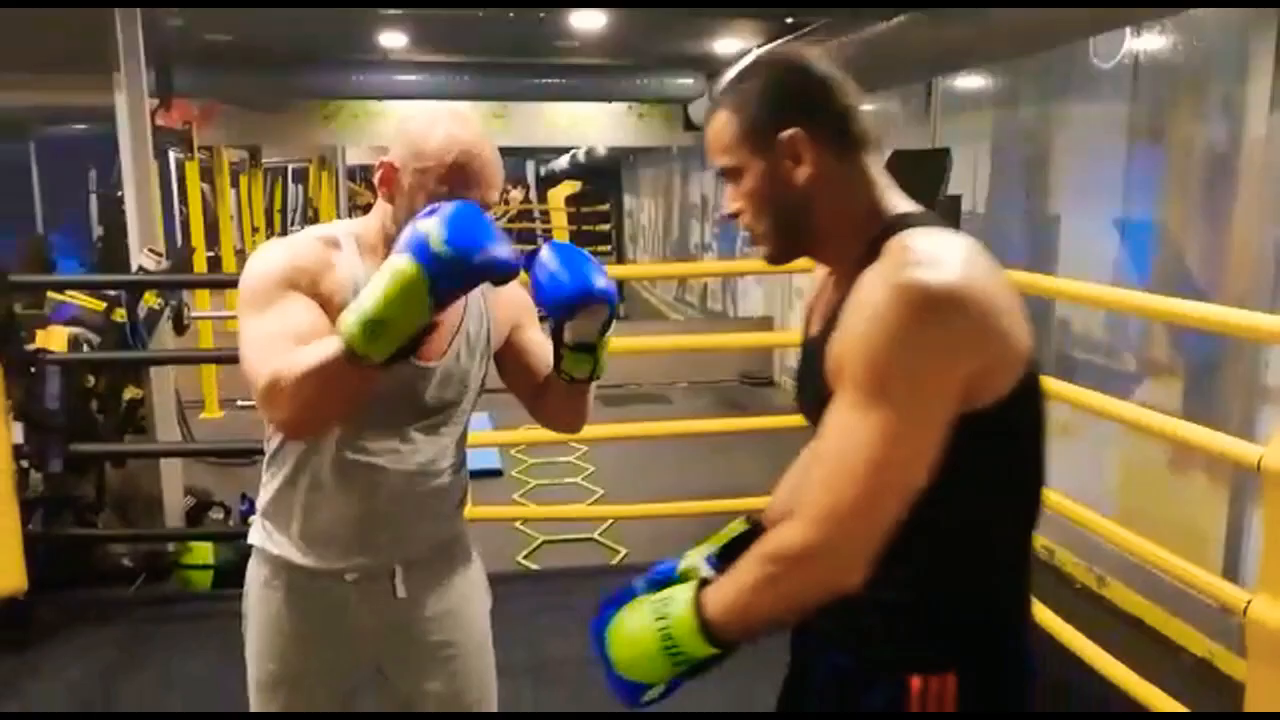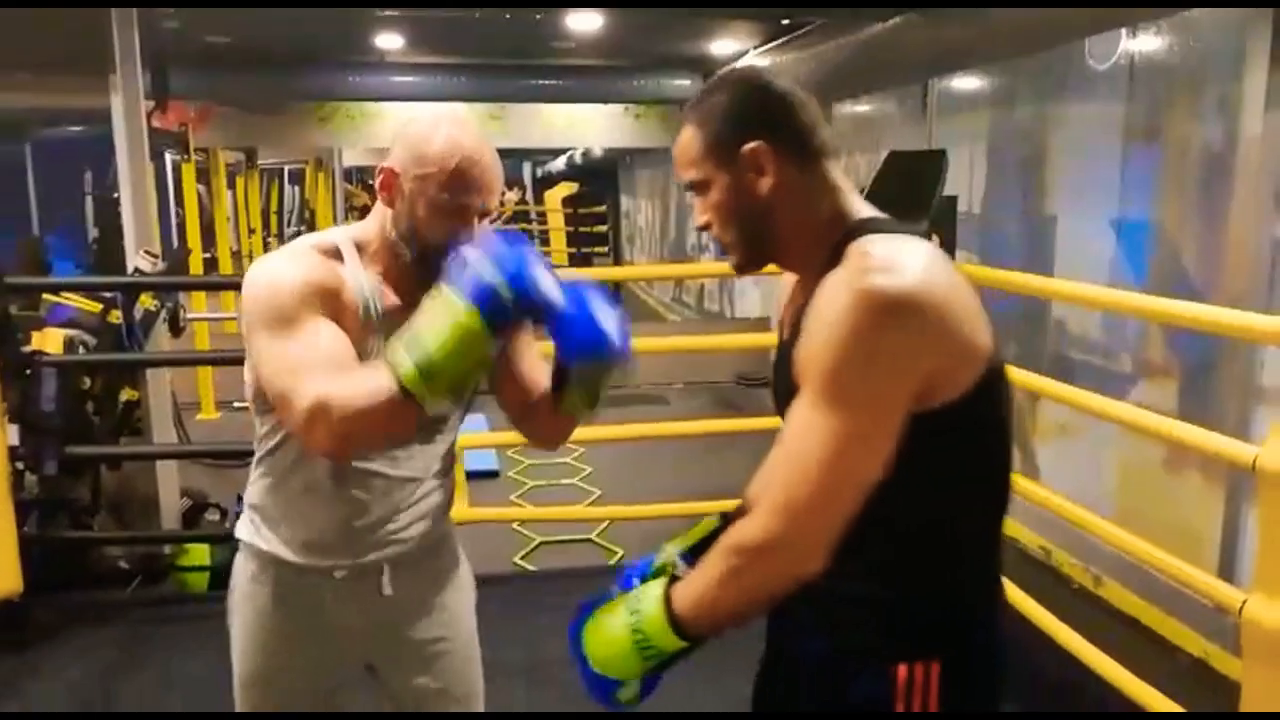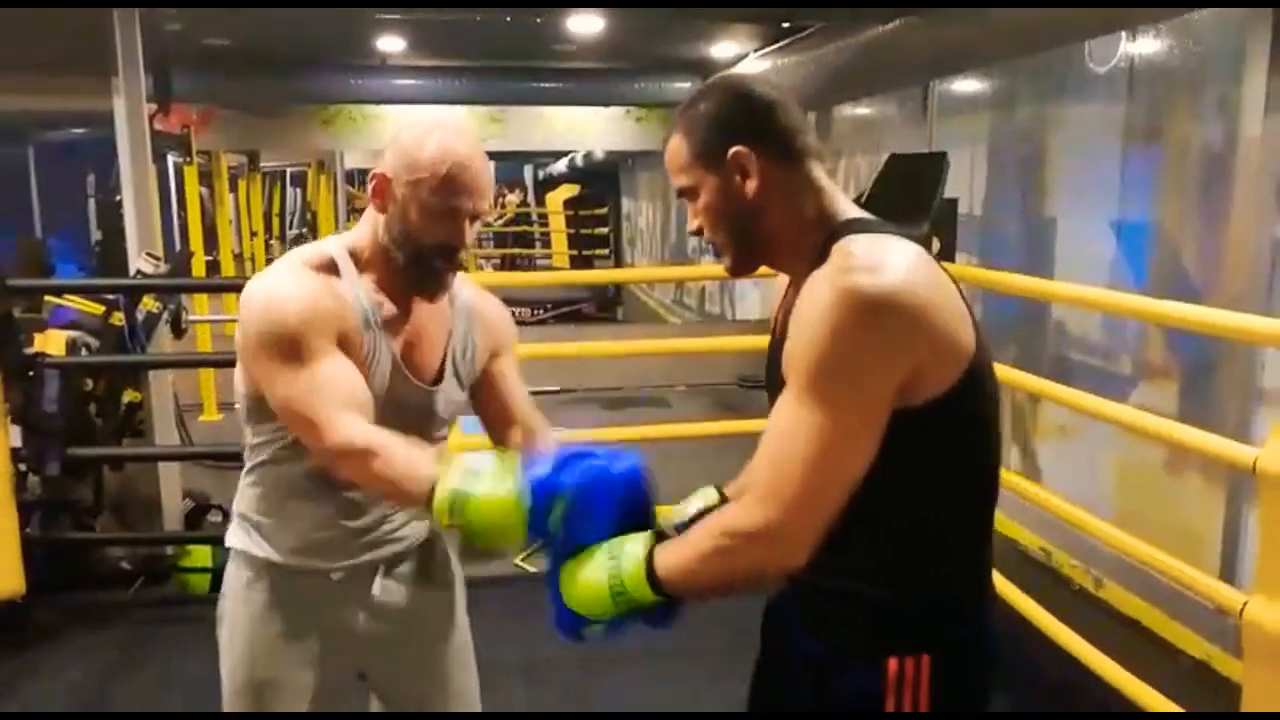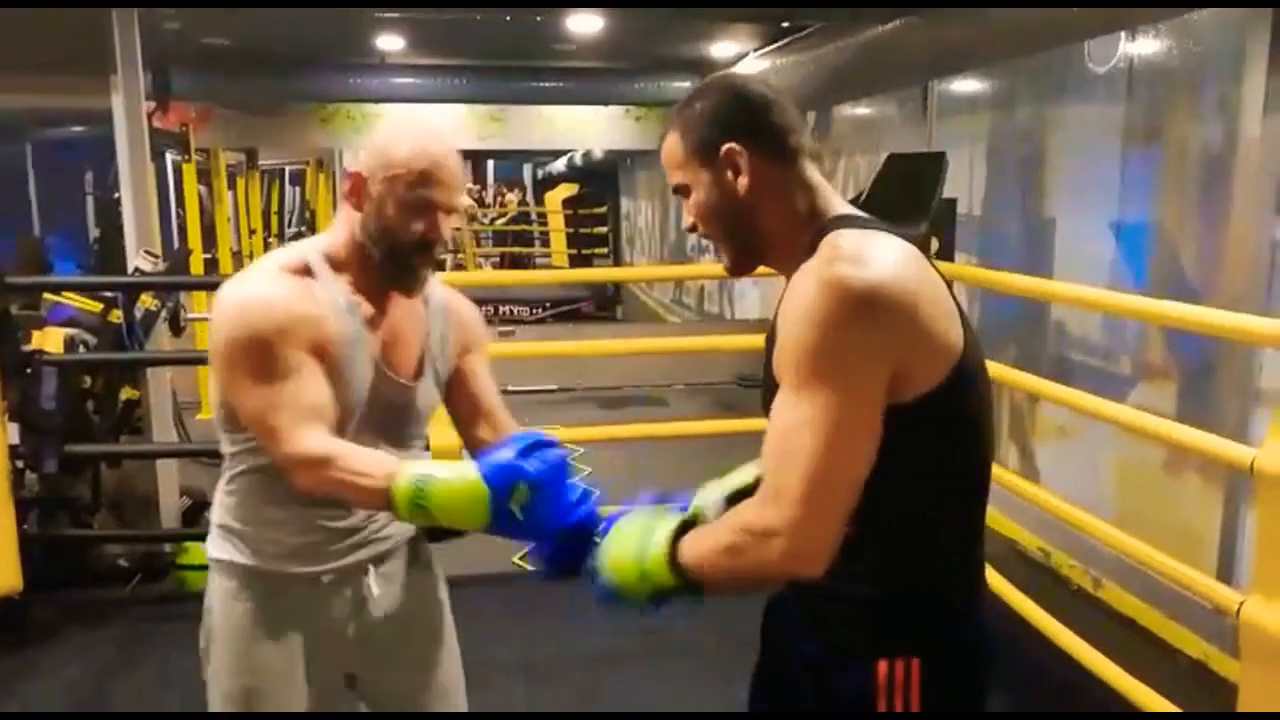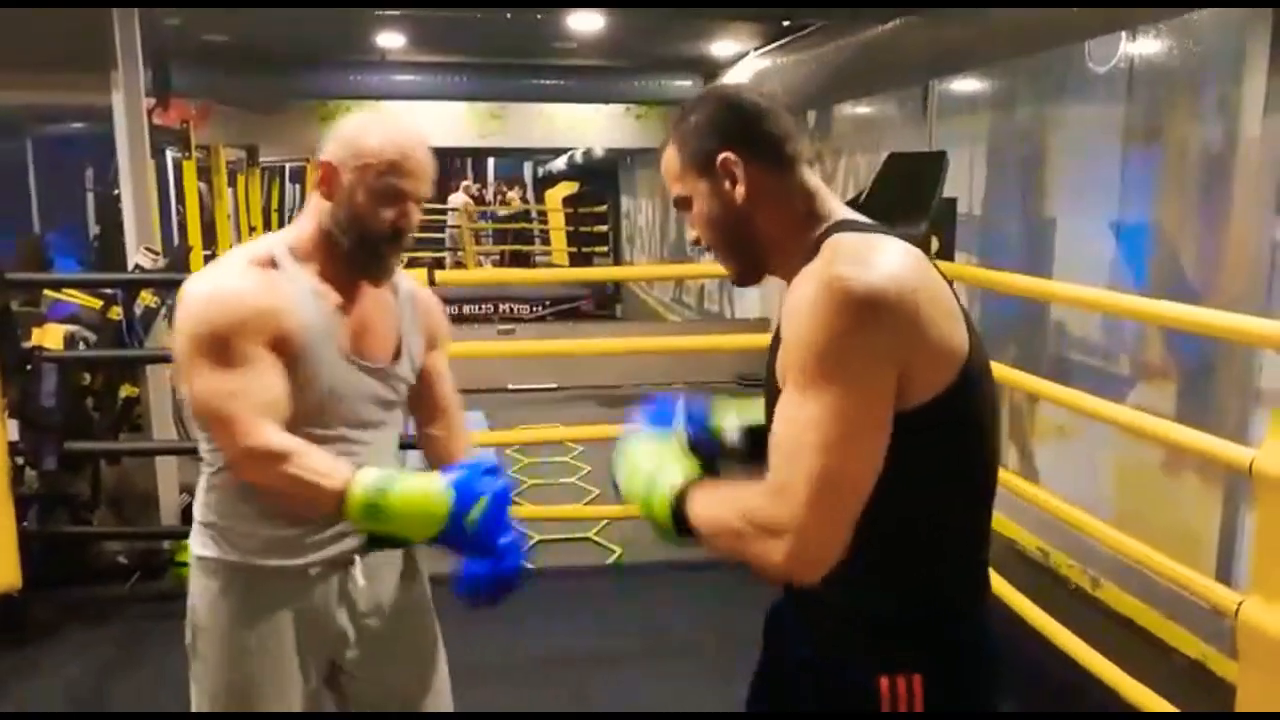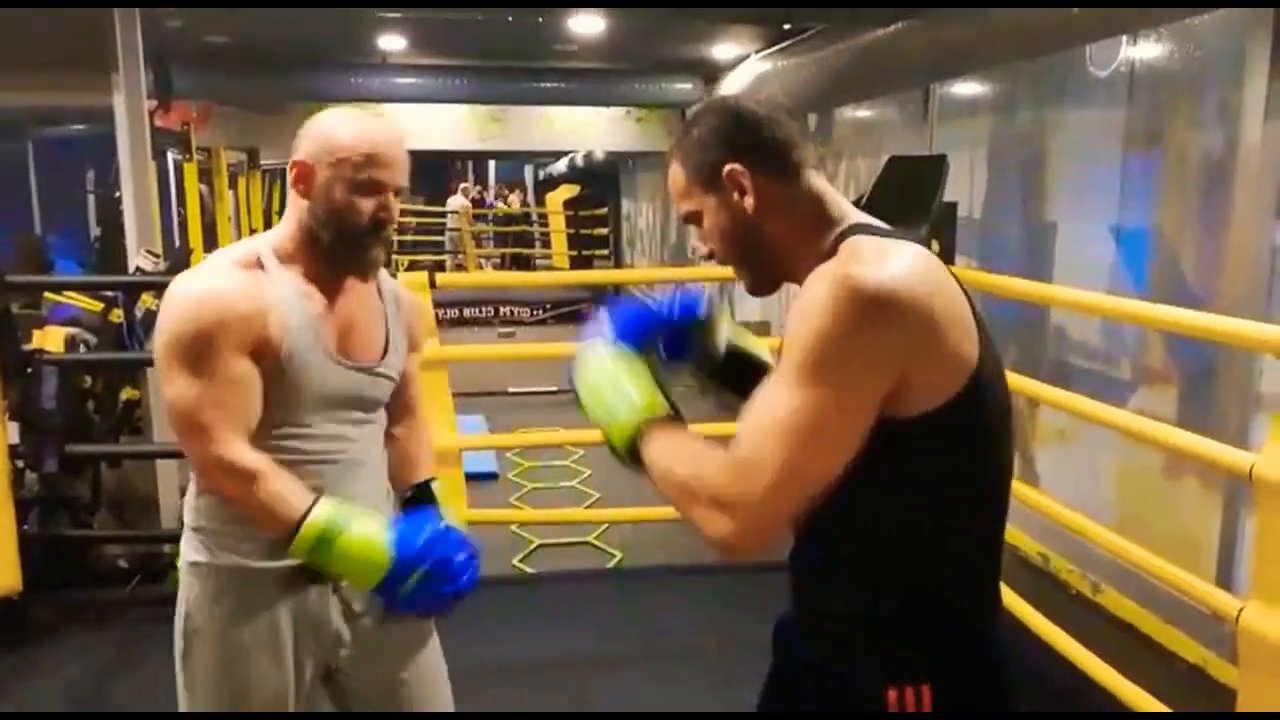
dt=0.1s
person 1, frame 1
left shoulder: (919, 288)
right shoulder: (845, 282)
left elbow: (826, 551)
left wrist: (686, 627)
right wrist: (711, 564)
left hip: (931, 673)
right hip: (850, 638)
person 1, frame 2
left shoulder: (878, 293)
right shoulder: (817, 286)
left elbow: (784, 542)
left wrist: (654, 624)
right wrist: (685, 559)
left hip: (907, 665)
right hip: (830, 627)
person 1, frame 3
left shoulder: (863, 289)
right shoulder: (818, 284)
left elbow: (767, 532)
left wrist: (631, 570)
right wrist: (680, 529)
left hip: (896, 661)
right hip: (823, 624)
person 1, frame 4
left shoulder: (847, 283)
right shoulder: (829, 272)
left elbow: (789, 538)
left wrist: (661, 556)
right wrist: (705, 510)
left hip: (890, 660)
right hip: (821, 623)
person 1, frame 5
left shoulder: (847, 287)
right shoulder: (837, 272)
left elbow: (795, 537)
left wrist: (674, 489)
right wrist: (733, 436)
left hip: (897, 668)
person 1, frame 6
left shoulder: (862, 287)
right shoulder: (850, 274)
left elbow: (739, 510)
left wrist: (632, 410)
right wrist: (724, 355)
left hip: (905, 679)
person 2, frame 1
left shoulder: (492, 291)
right shoulder: (294, 268)
left elbow: (561, 413)
right elbow: (290, 407)
left wrist: (580, 326)
right wrist: (406, 288)
left hip: (435, 572)
right hip: (306, 581)
person 2, frame 2
left shoulder: (494, 287)
right shoulder: (297, 279)
left elbow: (544, 426)
right elbow: (330, 424)
left wrist: (585, 363)
right wrist: (462, 332)
left hip: (419, 570)
right hip: (295, 576)
person 2, frame 3
left shoulder: (478, 313)
right shoulder: (294, 299)
left elbow: (524, 439)
right elbow: (351, 451)
left hip: (411, 572)
right hip: (287, 581)
person 2, frame 4
left shoulder: (448, 310)
right shoulder: (267, 302)
left elbow: (490, 433)
right elbow: (306, 457)
left wrist: (550, 495)
right wrist: (462, 493)
left hip: (394, 575)
right hip: (274, 587)
person 2, frame 5
left shoulder: (415, 302)
right shoulder: (236, 296)
left elbow: (440, 428)
right elbow: (258, 452)
left wrist: (475, 518)
right wrist: (418, 504)
left hip: (383, 570)
right hip: (260, 582)
person 2, frame 6
left shoulder: (396, 302)
right shoulder: (219, 298)
right elbow: (222, 461)
left wrist: (429, 527)
right wrist: (362, 554)
left hip: (370, 572)
right hip: (248, 585)
